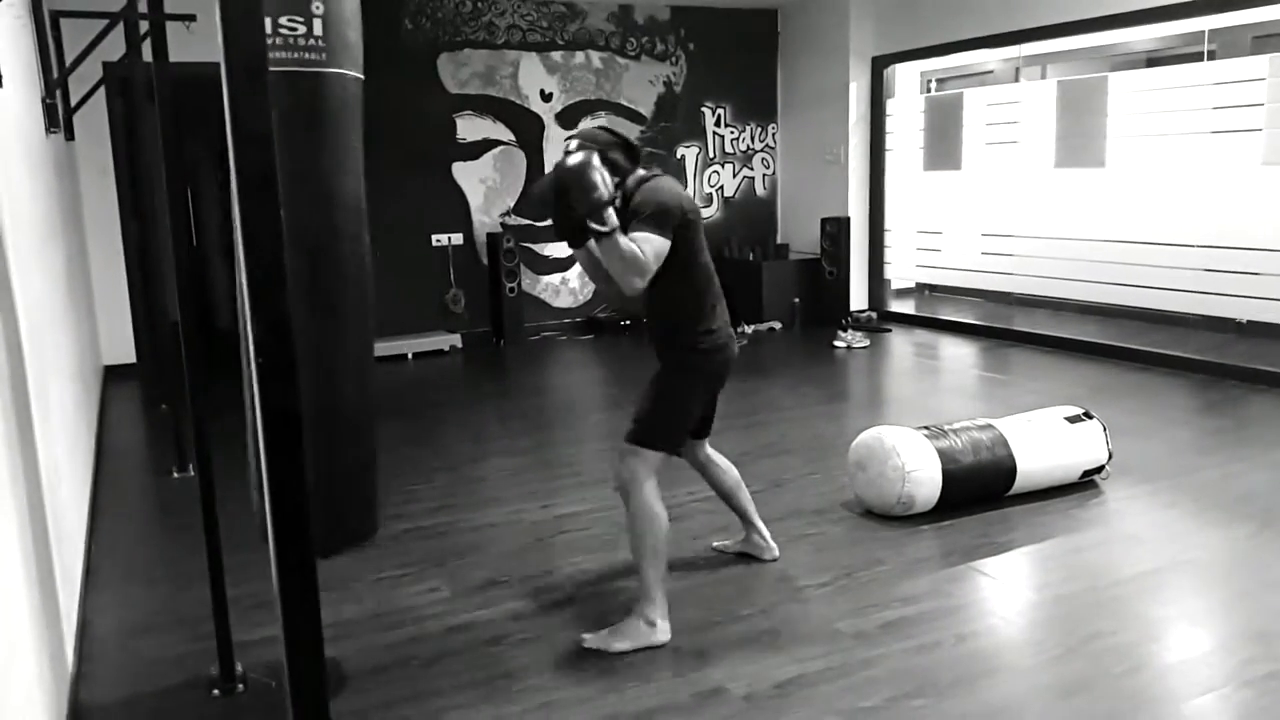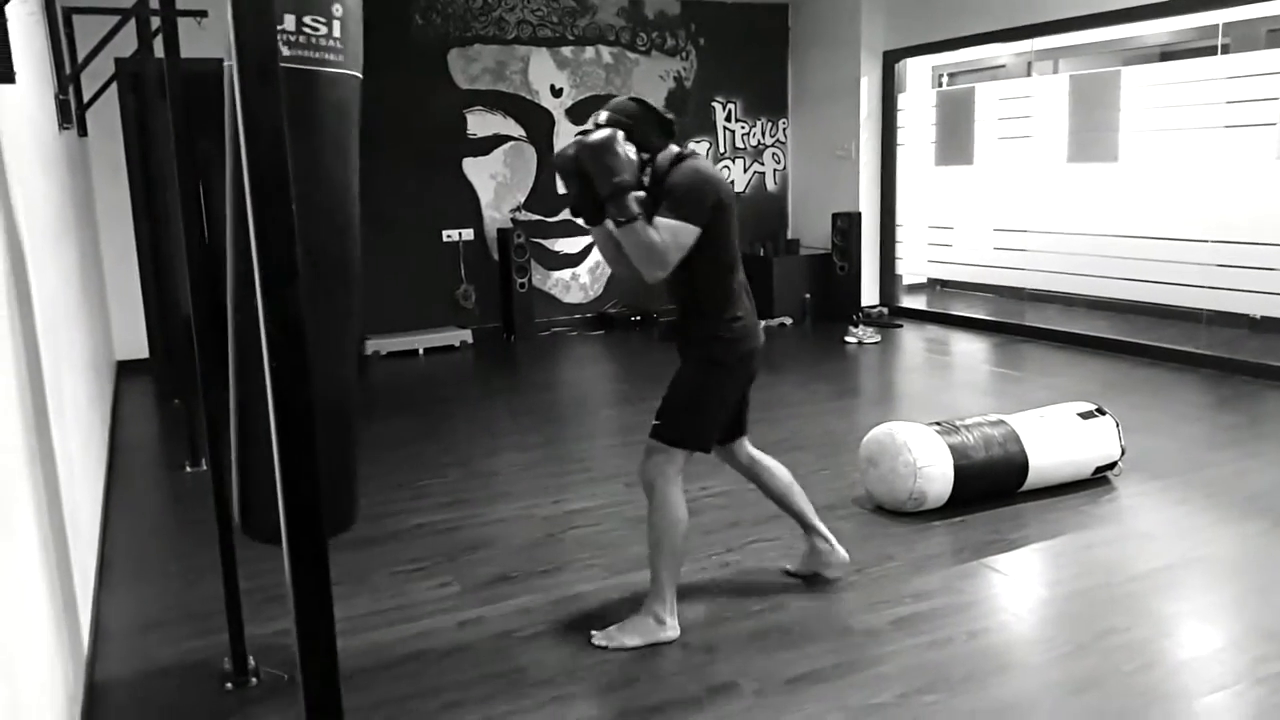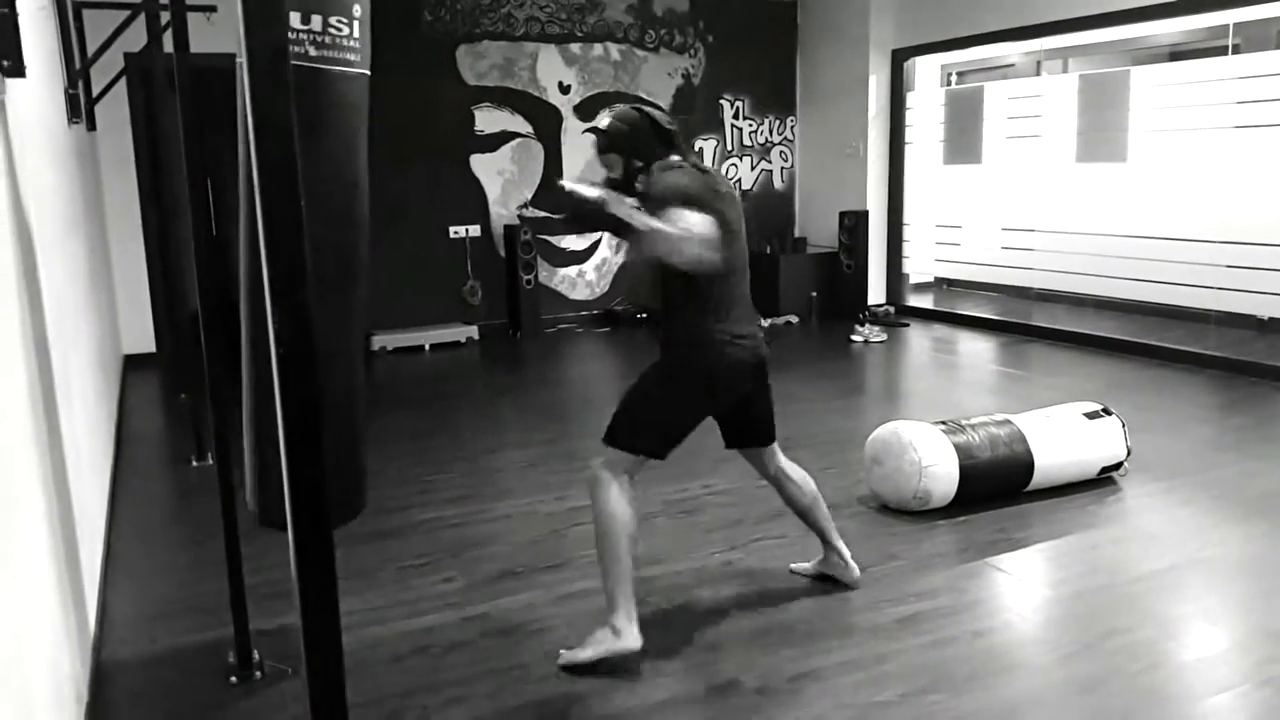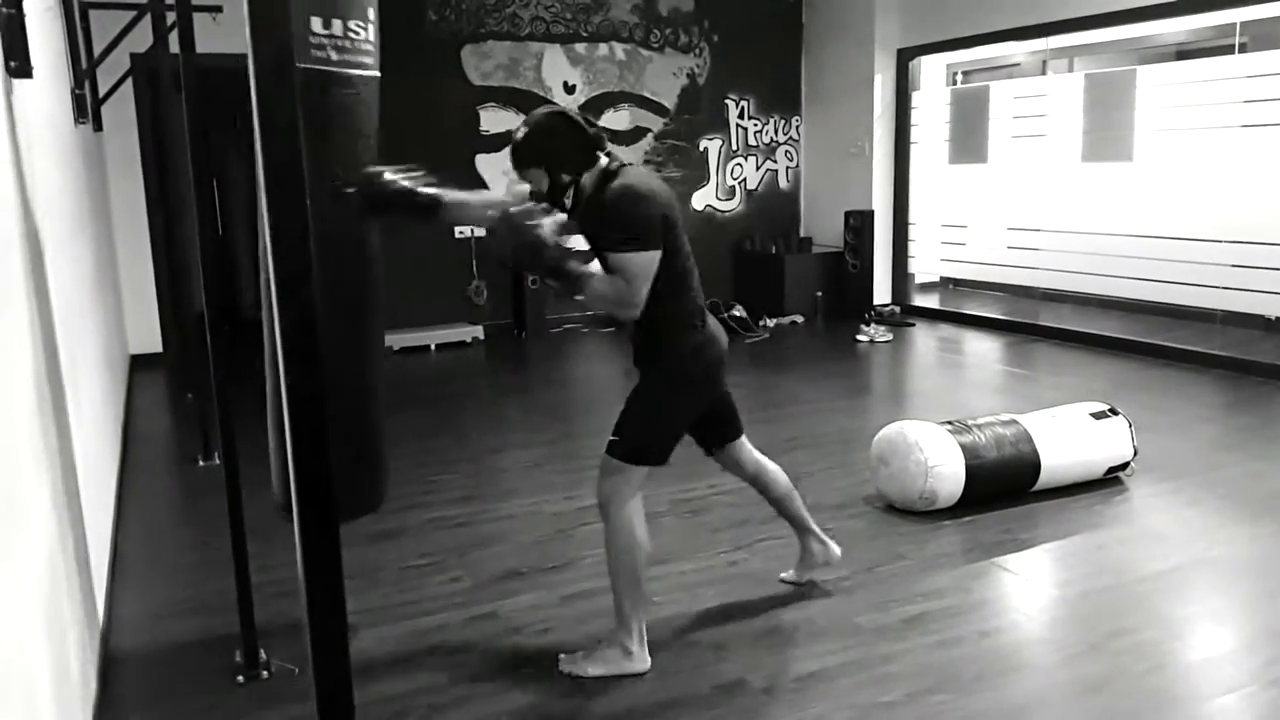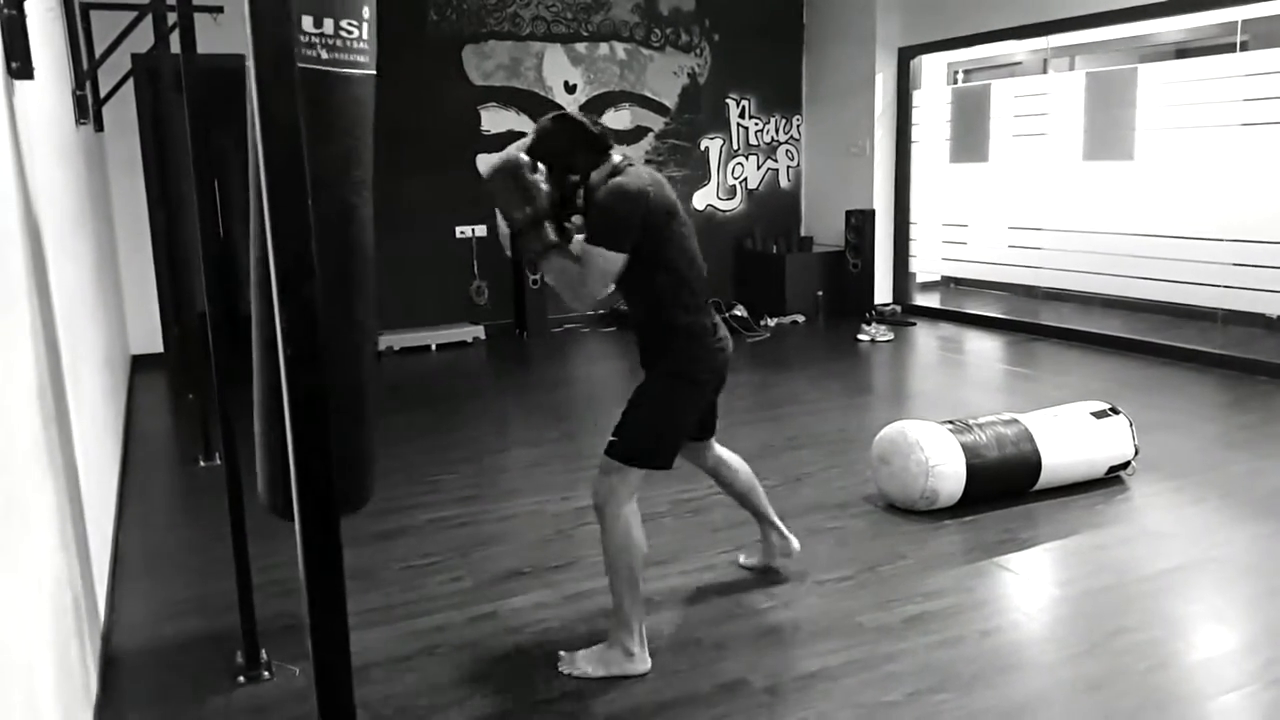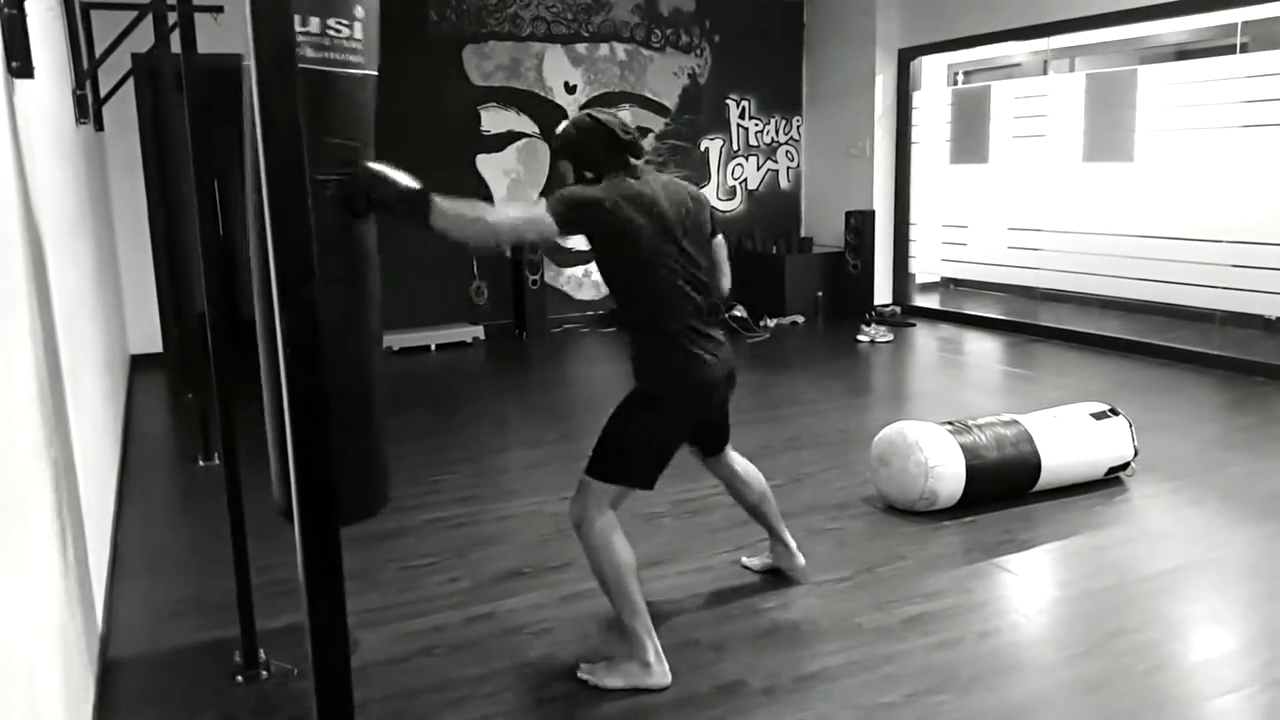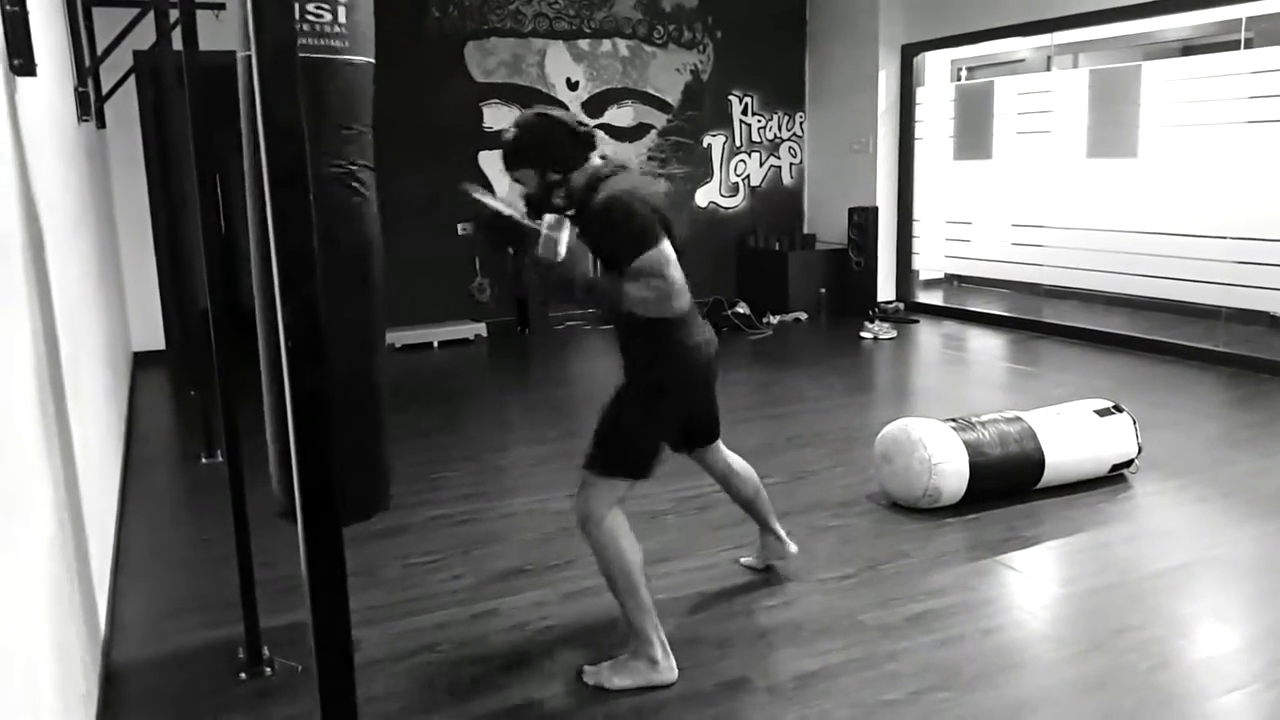
dt=0.3s
person 1, frame 1
left shoulder: (657, 198)
right shoulder: (638, 201)
left elbow: (633, 279)
right elbow: (611, 281)
left wrist: (598, 213)
right wrist: (575, 231)
left hip: (694, 352)
right hip: (702, 346)
left knee: (634, 472)
right knee: (695, 448)
left ankle: (650, 618)
right ankle: (756, 536)
person 1, frame 2
left shoulder: (692, 180)
right shoulder: (664, 183)
left elbow: (654, 266)
right elbow: (626, 265)
left wrist: (620, 196)
right wrist: (593, 208)
left hip: (718, 345)
right hip: (729, 339)
left knee: (660, 470)
right knee: (737, 451)
left ankle: (660, 614)
right ankle: (822, 546)
person 1, frame 3
left shoulder: (668, 182)
right shoulder: (713, 180)
left elbow: (697, 250)
left wrist: (620, 209)
right wrist: (639, 217)
left hip: (697, 360)
right hip: (745, 349)
left knee: (608, 474)
right knee: (769, 462)
left ankle: (620, 627)
right ankle: (838, 558)
person 1, frame 4
left shoulder: (627, 198)
right shoulder: (605, 190)
left elbow: (628, 304)
left wrist: (564, 266)
left hip: (679, 360)
right hip: (693, 348)
left knee: (616, 490)
right knee: (738, 455)
left ankle: (630, 645)
right ankle: (814, 543)
person 1, frame 5
left shoulder: (624, 196)
right shoulder: (633, 182)
left elbow: (587, 290)
right elbow: (598, 262)
left wrist: (535, 234)
right wrist: (548, 232)
left hip: (684, 357)
right hip: (702, 347)
left knee: (612, 491)
right knee: (705, 450)
left ankle: (627, 645)
right ankle: (775, 540)
person 1, frame 6
left shoulder: (600, 202)
right shoulder: (687, 196)
left elbow: (501, 228)
right elbow: (723, 284)
left hip: (668, 377)
right hip: (715, 362)
left knee: (590, 510)
right knee: (720, 459)
left ankle: (645, 660)
right ankle: (784, 550)
person 1, frame 7
left shoulder: (614, 201)
right shoulder: (602, 186)
left elbow: (673, 297)
right elbow: (593, 266)
left wrist: (593, 289)
right wrist: (542, 252)
left hip: (661, 367)
right hip: (693, 351)
left knee: (595, 508)
right knee: (711, 453)
left ankle: (652, 656)
right ankle: (774, 541)
